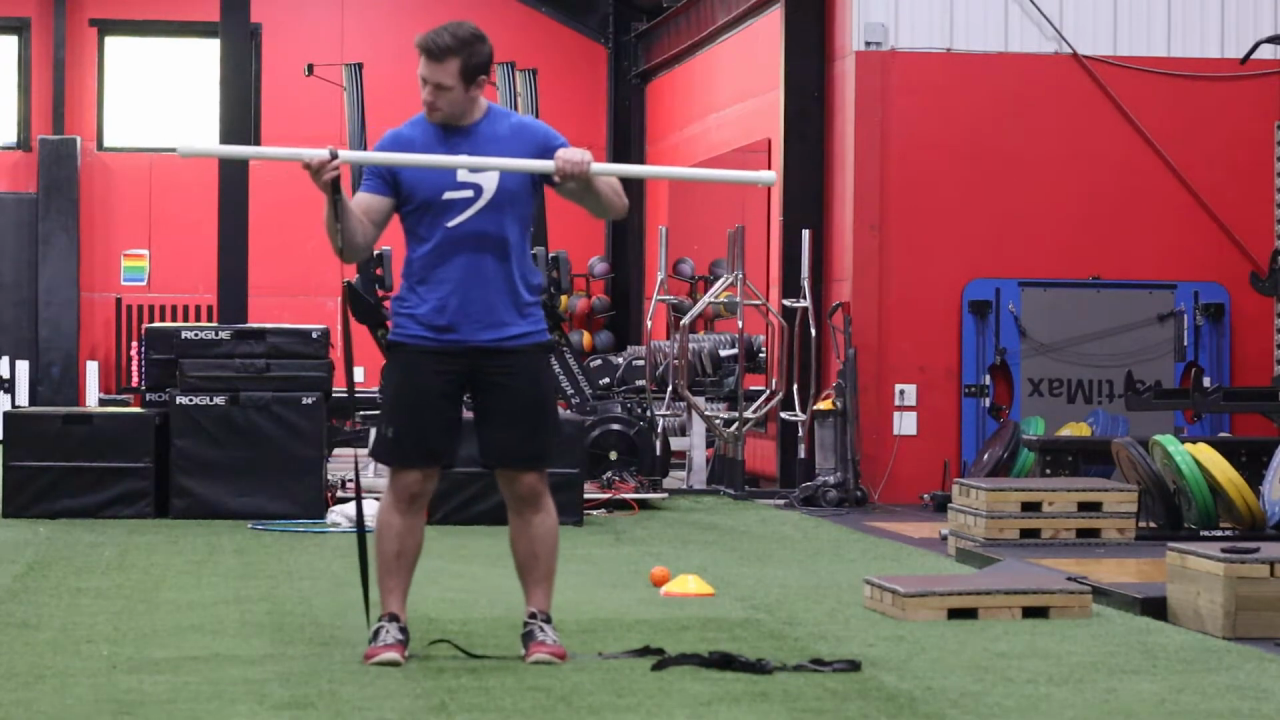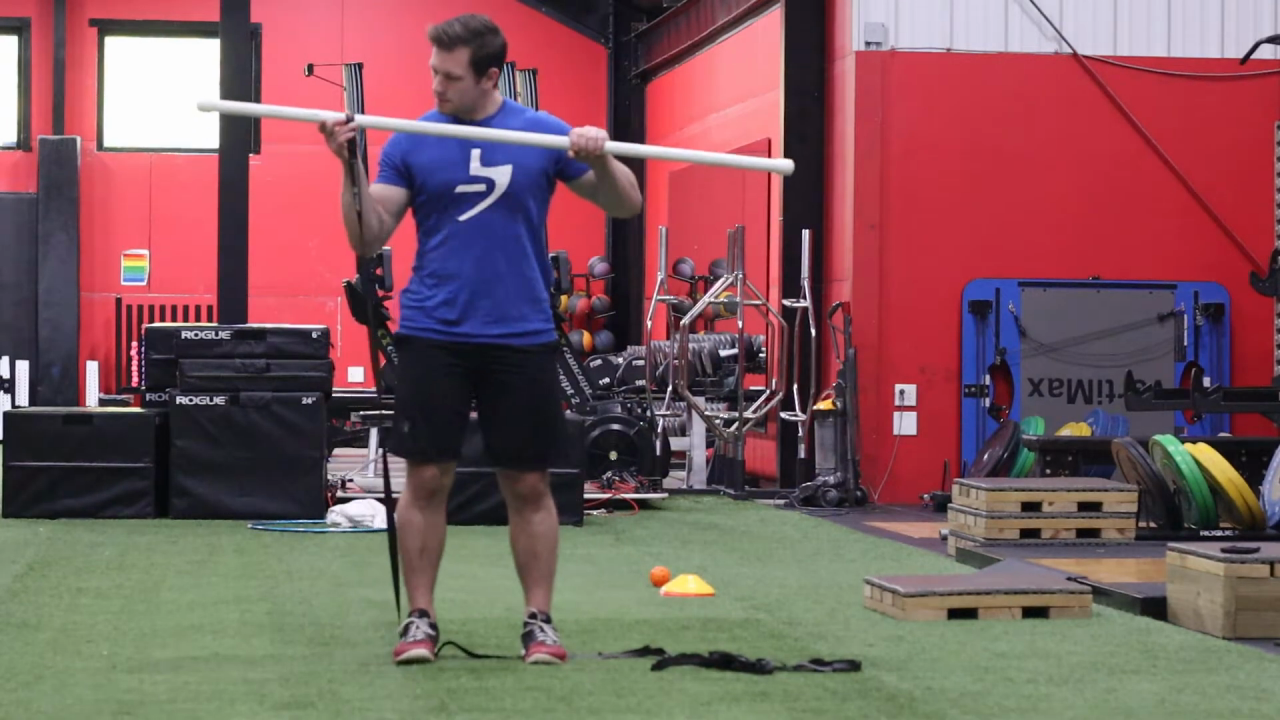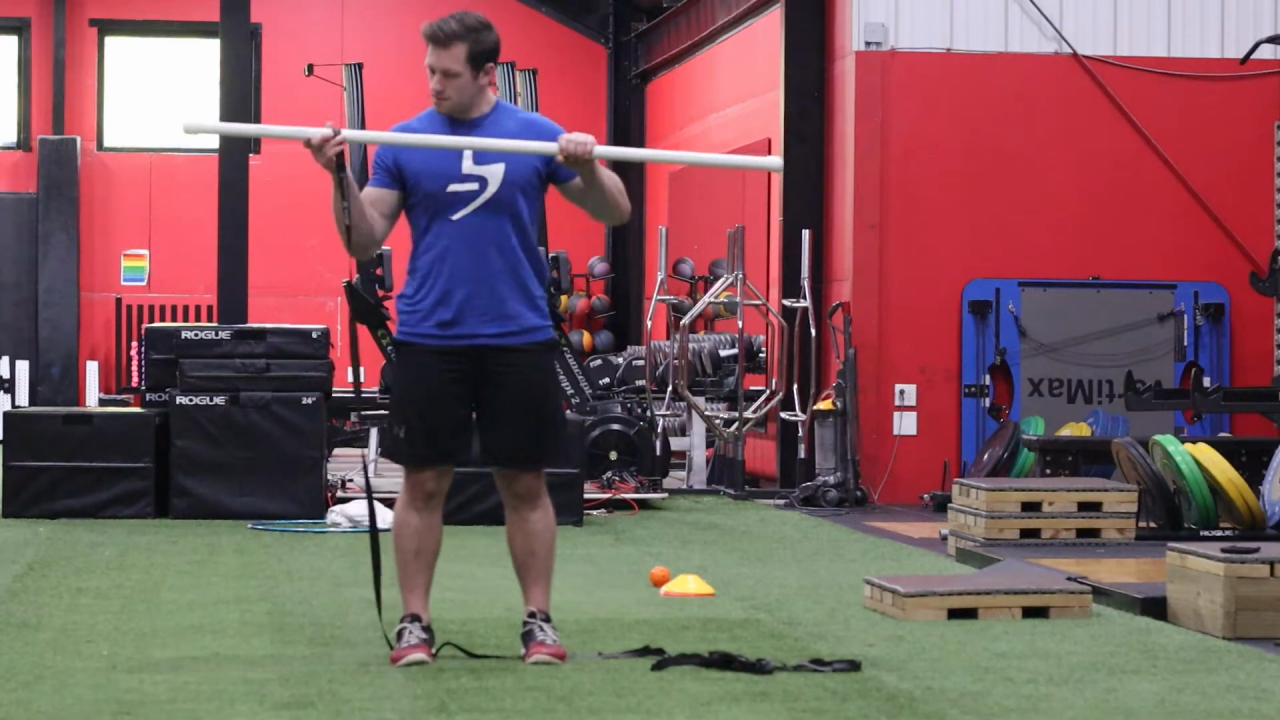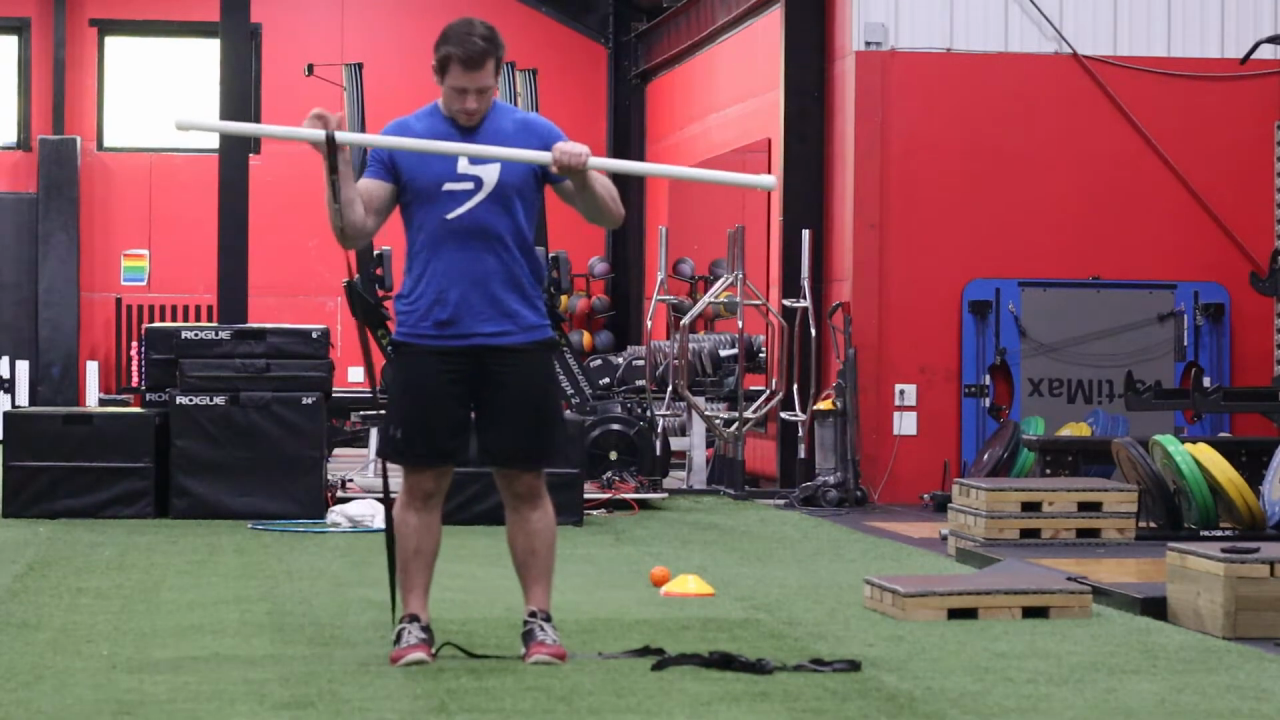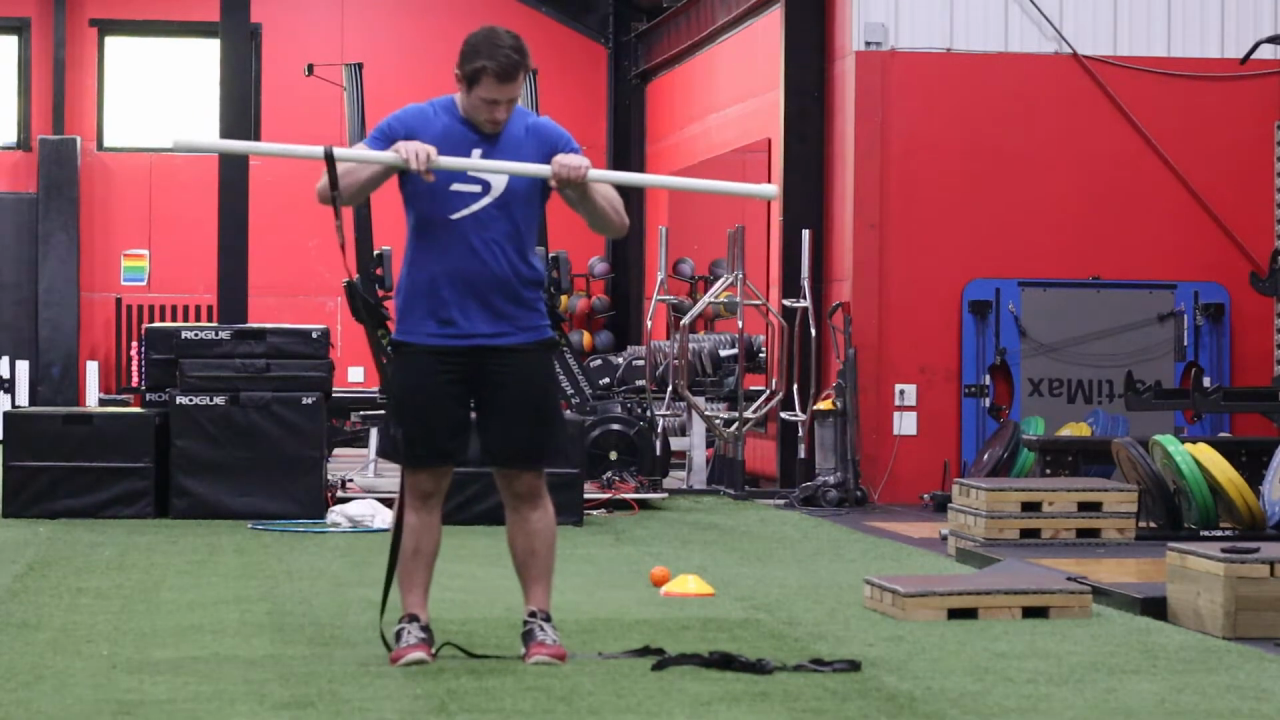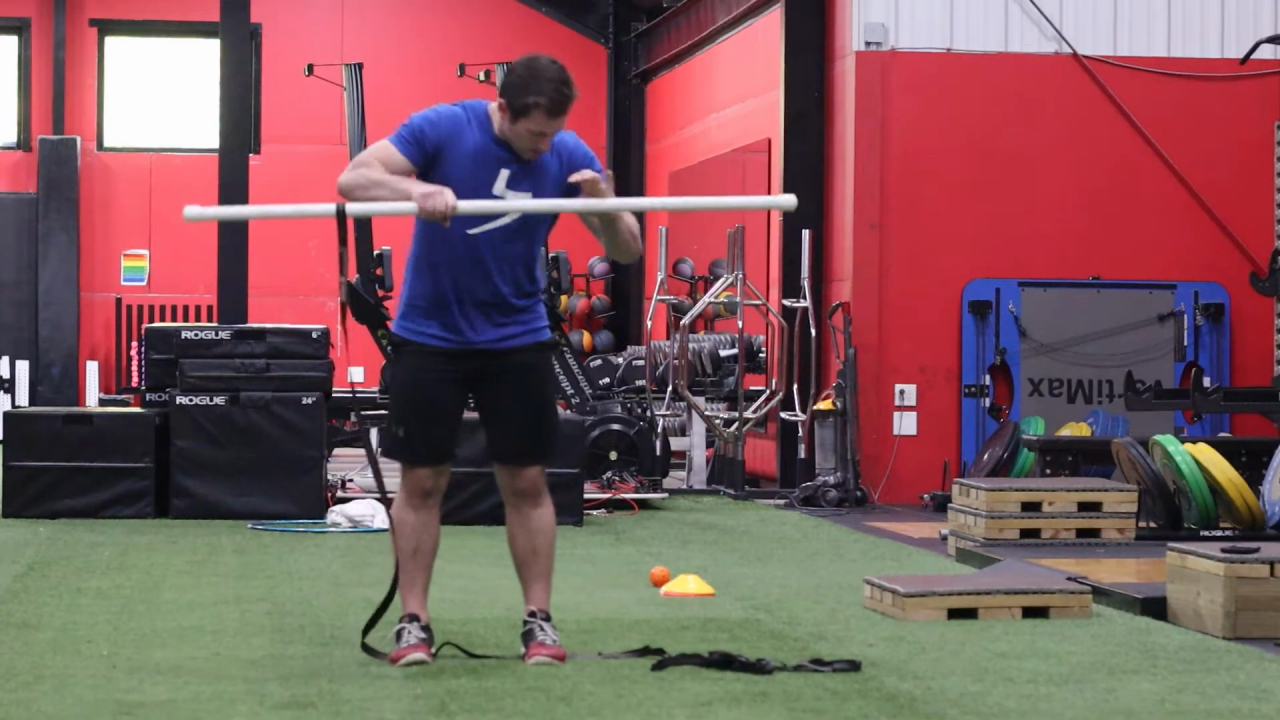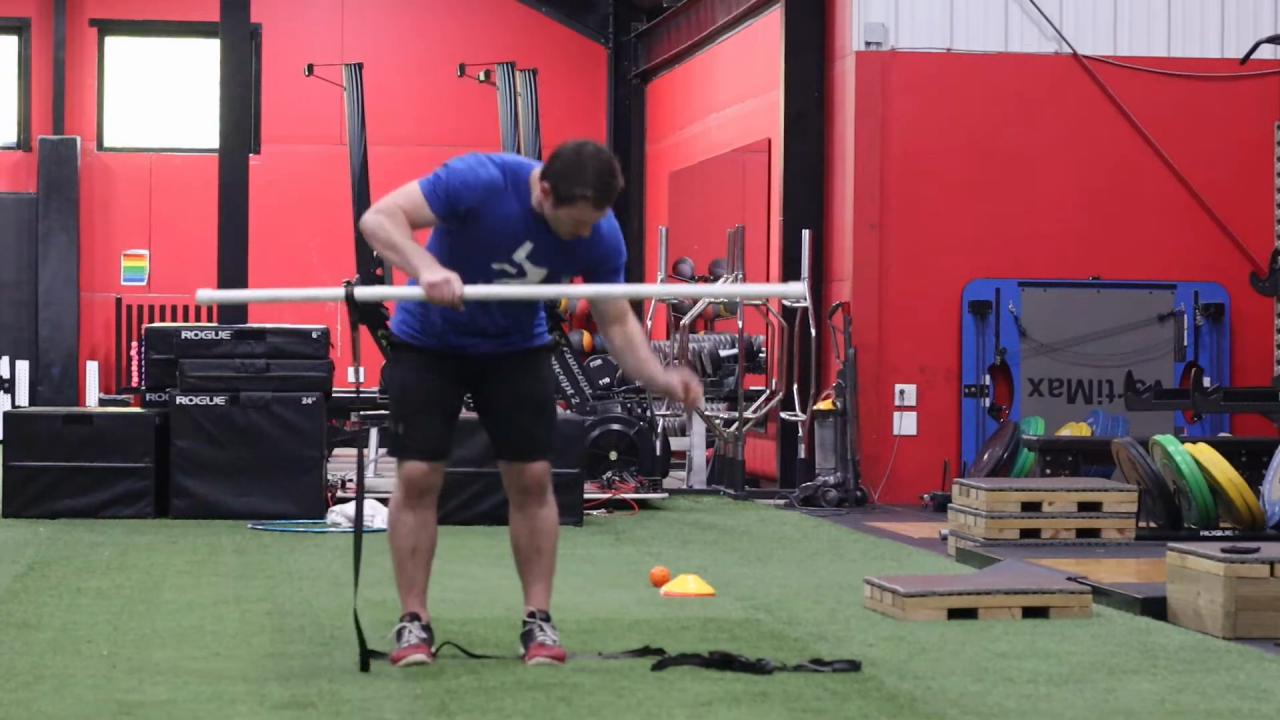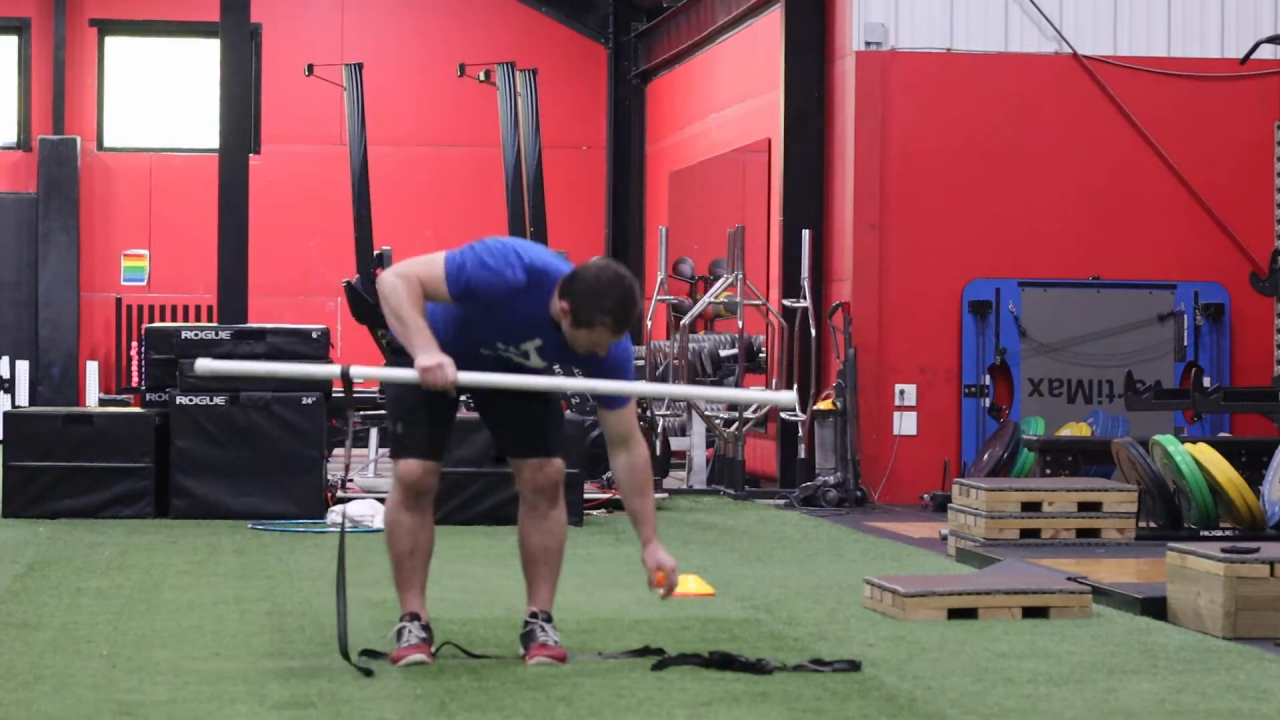
dt=0.2s
person 1, frame 1
left shoulder: (531, 137)
right shoulder: (397, 146)
left elbow: (614, 207)
right elbow: (354, 248)
left wrist: (587, 175)
right wrist: (333, 195)
left hip: (515, 338)
right hip: (423, 340)
left knee: (527, 483)
right knee: (408, 483)
left ankle: (538, 620)
right ankle: (391, 621)
person 1, frame 2
left shoulder: (543, 133)
right shoulder: (410, 141)
left elbow: (627, 205)
right elbow: (368, 239)
left wrist: (602, 159)
right wrist: (351, 167)
left hip: (523, 338)
right hip: (433, 336)
left knee: (528, 483)
right knee: (427, 478)
left ankle: (539, 620)
right ankle: (419, 617)
person 1, frame 3
left shoulder: (538, 133)
right shoulder: (403, 142)
left elbow: (617, 212)
right elbow: (365, 242)
left wrist: (589, 166)
right wrist: (341, 177)
left hip: (520, 340)
right hip: (429, 340)
left knee: (525, 483)
right knee: (424, 483)
left ankle: (538, 620)
right ankle: (414, 621)
person 1, frame 4
left shoulder: (535, 131)
right shoulder: (403, 134)
left elbow: (612, 215)
right elbow: (353, 233)
left wrist: (581, 173)
right wrist: (335, 161)
left hip: (518, 338)
right hip: (426, 339)
left knee: (525, 482)
right knee: (423, 483)
left ankle: (539, 620)
right ankle: (413, 621)
person 1, frame 5
left shoulder: (544, 136)
right shoulder: (413, 122)
left elbow: (616, 224)
right elbow: (333, 187)
left wrist: (584, 181)
right wrist: (393, 156)
left hip: (519, 340)
right hip: (427, 339)
left knee: (525, 483)
right knee: (424, 485)
left ankle: (538, 620)
right ankle: (413, 621)
person 1, frame 6
left shoulder: (572, 153)
right shoulder: (443, 126)
left elbow: (623, 249)
right elbow: (352, 179)
left wrist: (605, 205)
right wrist: (415, 188)
left hip: (519, 342)
right hip: (428, 338)
left knee: (527, 480)
right knee: (422, 480)
left ankle: (538, 620)
right ankle: (413, 619)
person 1, frame 7
left shoulder: (601, 230)
right shoulder: (482, 179)
left elbow: (618, 322)
right elbow: (377, 218)
left wrist: (659, 375)
right wrist: (427, 269)
left hip: (517, 347)
right hip: (427, 338)
left knee: (533, 478)
right knee: (417, 476)
left ankle: (538, 620)
right ankle: (412, 621)
person 1, frame 8
left shoulder: (607, 344)
right shoulder: (504, 274)
left elbow: (626, 444)
right elbow: (396, 278)
left wrist: (650, 543)
right wrist: (425, 352)
left hip: (516, 367)
right hip: (433, 353)
left knee: (545, 479)
right knee: (414, 476)
left ankle: (539, 622)
right ankle: (412, 621)
